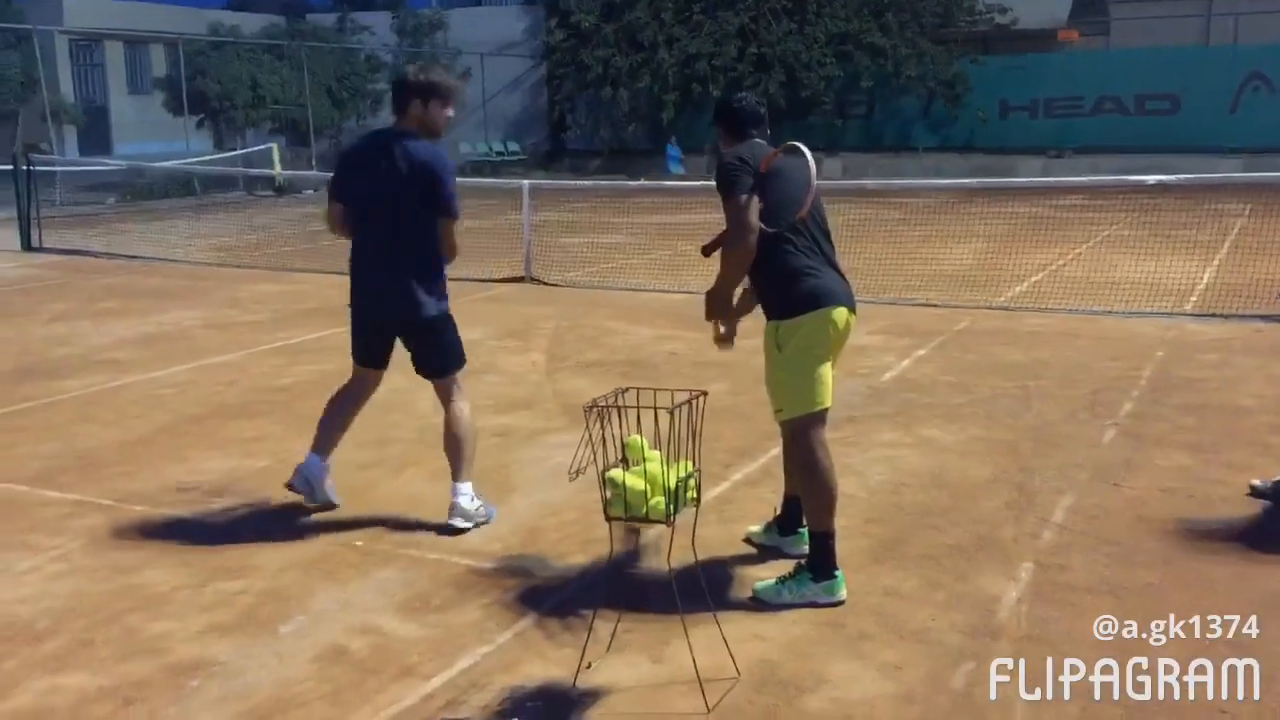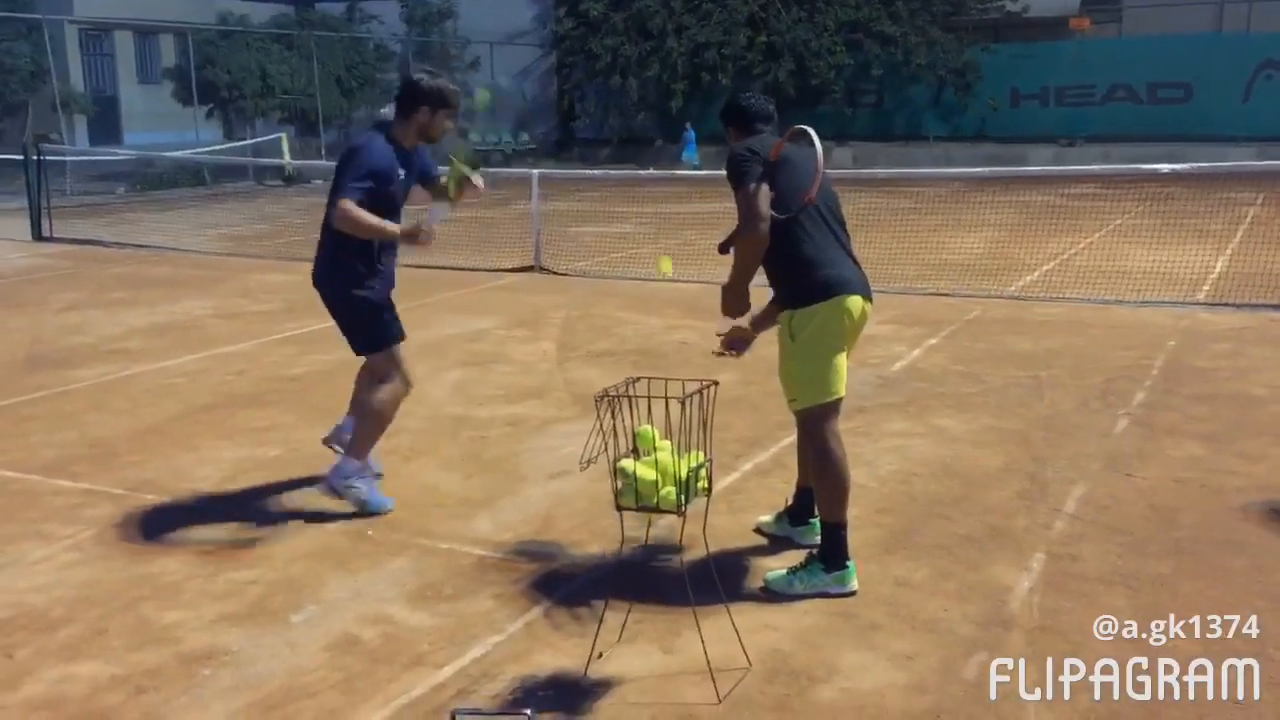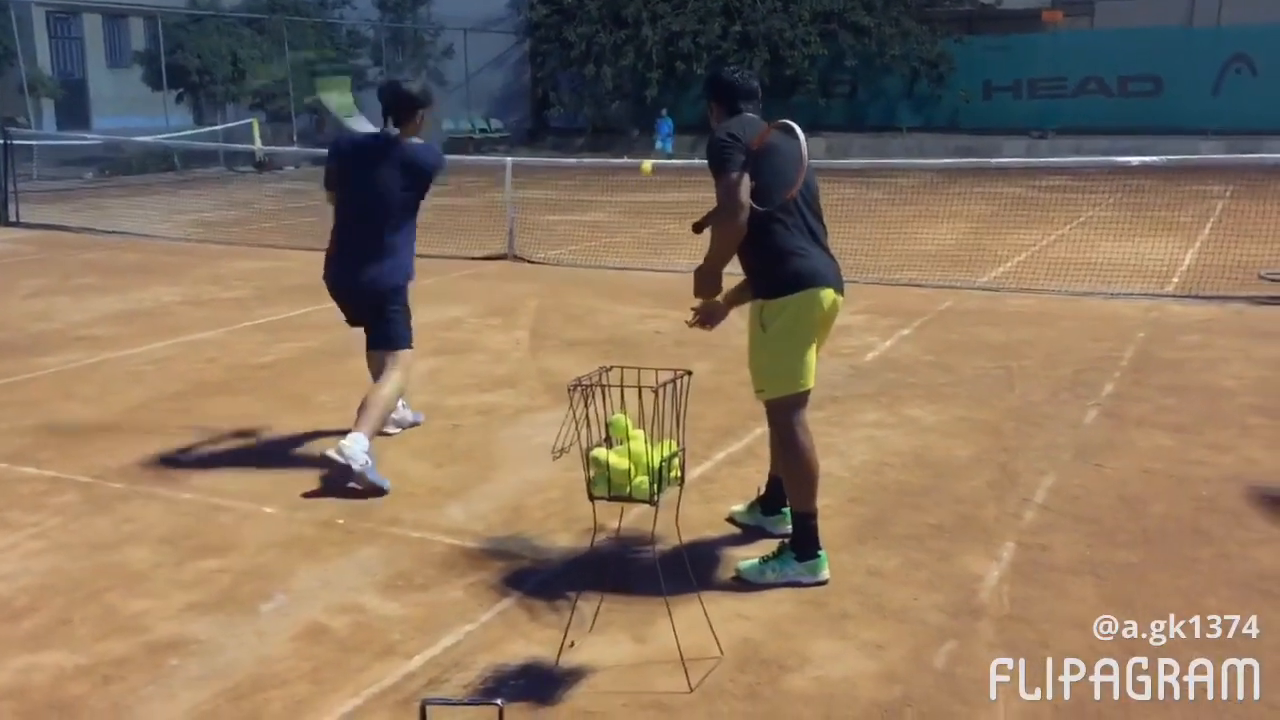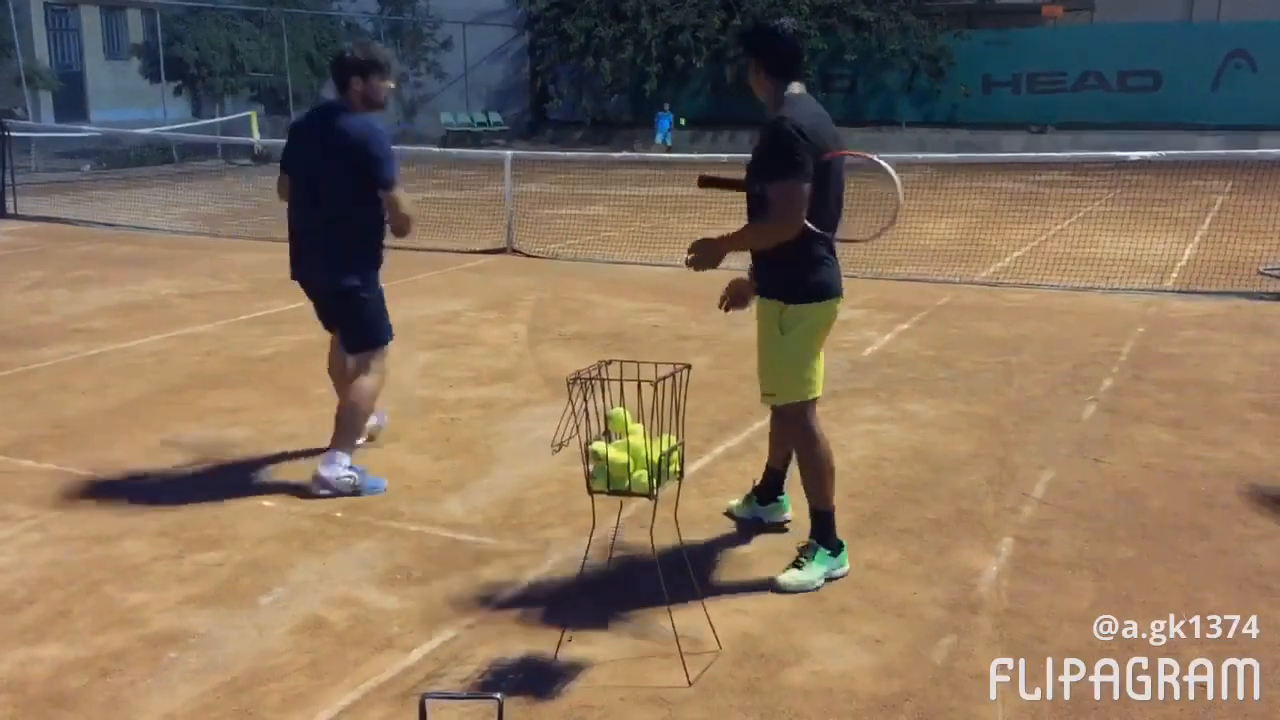
dt=0.7s
person 1, frame 1
left shoulder: (735, 162)
right shoulder: (789, 164)
left elbow: (745, 236)
left wrist: (720, 294)
right wrist: (737, 312)
left hip: (803, 309)
right hip: (832, 300)
left knee: (806, 431)
right knee: (795, 422)
left ankle: (823, 572)
right ankle: (790, 526)
person 1, frame 2
left shoulder: (746, 154)
right shoulder: (801, 156)
left elbow: (757, 225)
left wrist: (735, 287)
right wrist: (754, 326)
left hip: (821, 300)
right hip: (849, 292)
left knee: (820, 420)
right knee: (810, 413)
left ankle: (834, 562)
right ankle: (801, 515)
person 1, frame 3
left shoulder: (728, 137)
right shoulder: (782, 142)
left elbow: (736, 212)
left wrist: (709, 271)
right wrist: (725, 302)
left hip: (792, 292)
right hip: (821, 282)
left knee: (788, 411)
right knee: (782, 405)
left ankle: (806, 552)
right ankle: (774, 505)
person 1, frame 4
left shoulder: (786, 126)
right shoulder: (808, 118)
left elbow: (786, 220)
left wrist: (720, 247)
right wrist: (755, 277)
left hip: (799, 295)
right hip: (792, 288)
left knee: (797, 412)
right knee: (782, 397)
left ankle: (827, 547)
right ankle: (769, 496)
person 2, frame 1
left shoulder: (355, 153)
right shoulder: (432, 160)
left elbow: (336, 221)
right elbow: (449, 242)
left hip: (368, 294)
right hip: (420, 299)
left knee: (361, 383)
right knee: (452, 395)
left ankle: (313, 471)
right ankle: (464, 499)
person 2, frame 2
left shoulder: (407, 152)
right shoulder: (370, 151)
left elbow: (444, 190)
right elbow: (341, 213)
left wrist: (465, 183)
right wrist: (398, 232)
left hip: (367, 276)
right hip: (351, 279)
left knee: (382, 362)
right knee: (394, 377)
left ankle: (350, 429)
right ankle: (350, 472)
person 2, frame 3
left shoulder: (346, 148)
right shoulder: (424, 157)
left hip: (338, 273)
right hip: (383, 278)
left knee: (379, 333)
right knee: (397, 367)
left ankle: (389, 410)
right ankle: (355, 445)
person 2, frame 4
left shoulder: (306, 124)
right shoulder: (369, 134)
left elbow: (286, 192)
right elbow: (395, 209)
right wrist: (401, 228)
left hip: (308, 261)
right hip: (348, 264)
left knee: (345, 345)
right knee: (371, 365)
left ankle: (358, 420)
right ankle: (335, 467)
